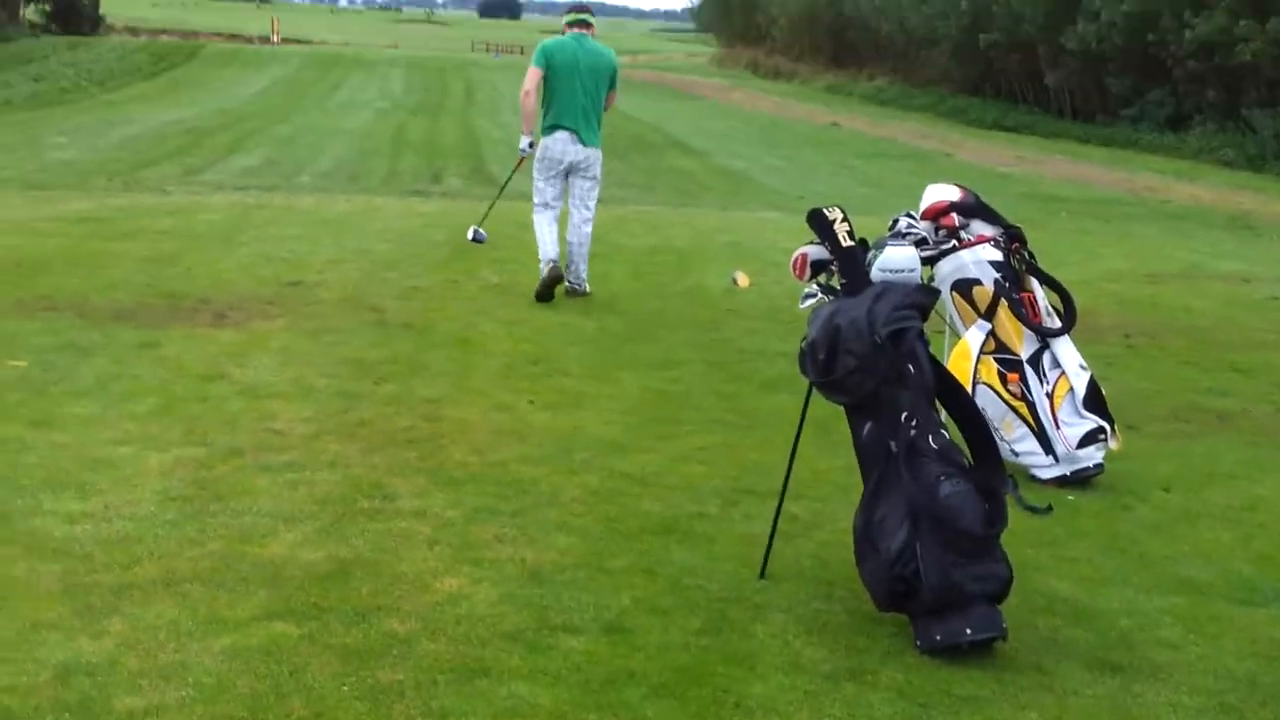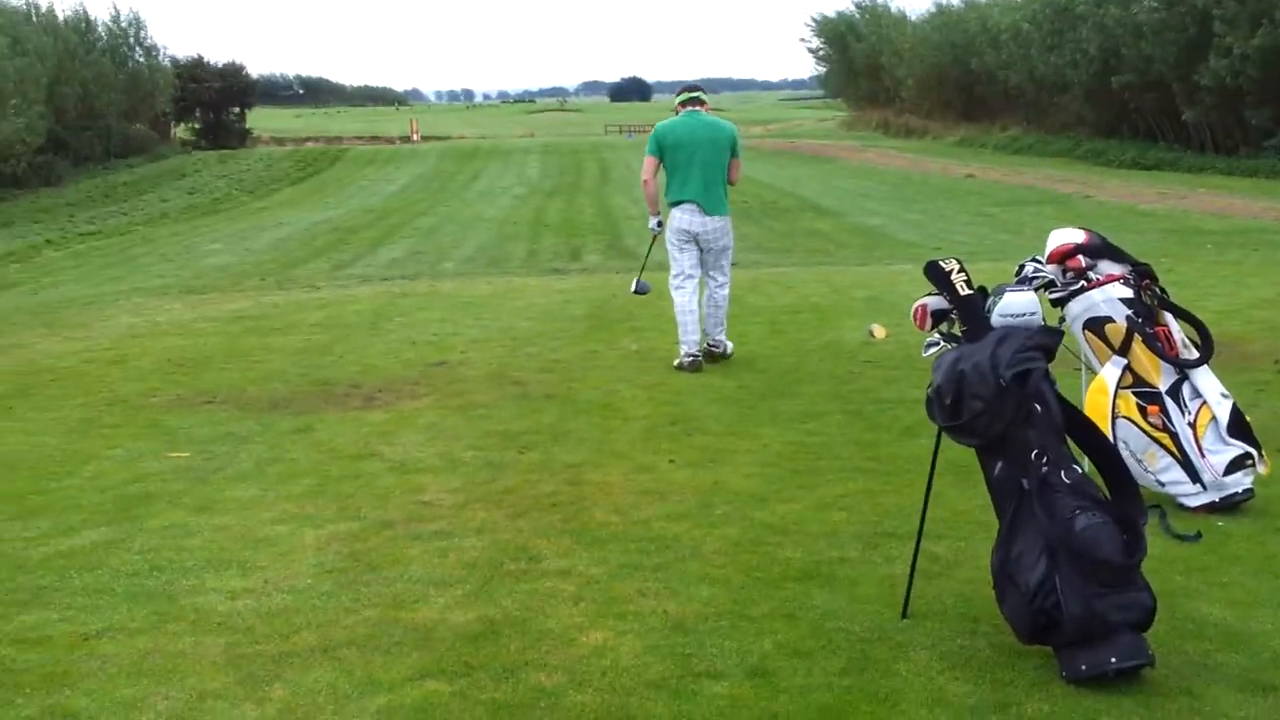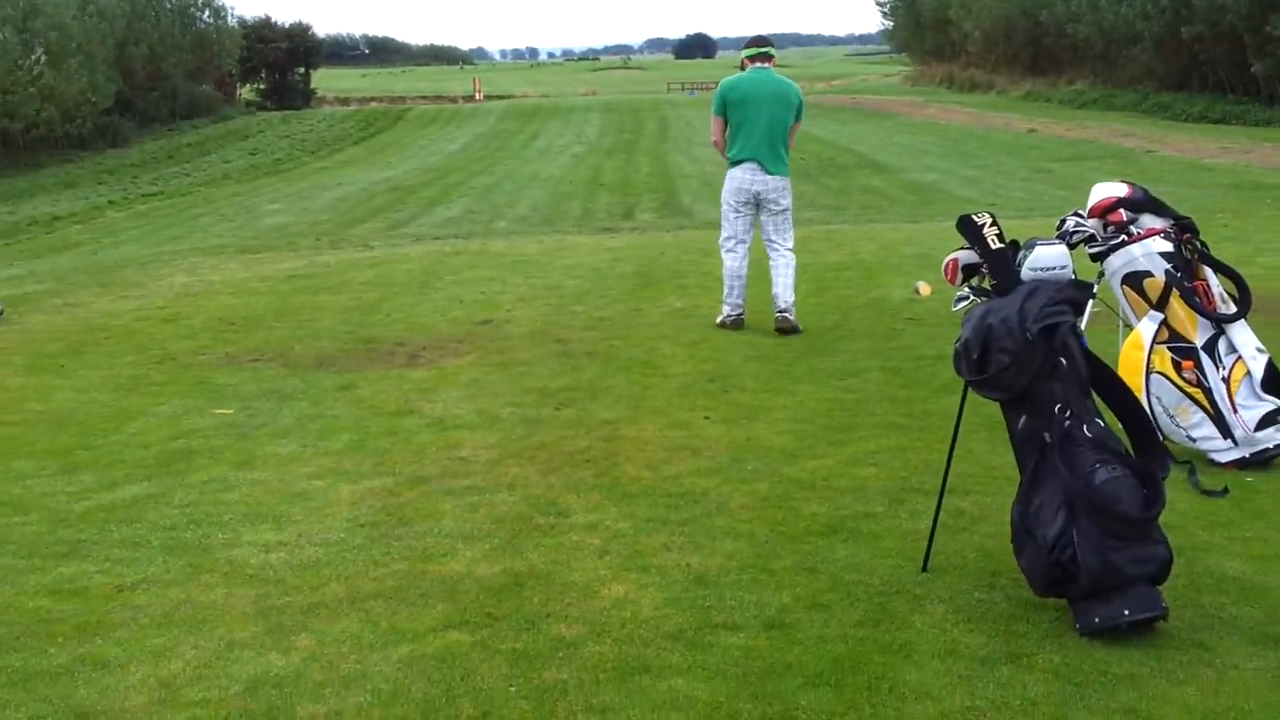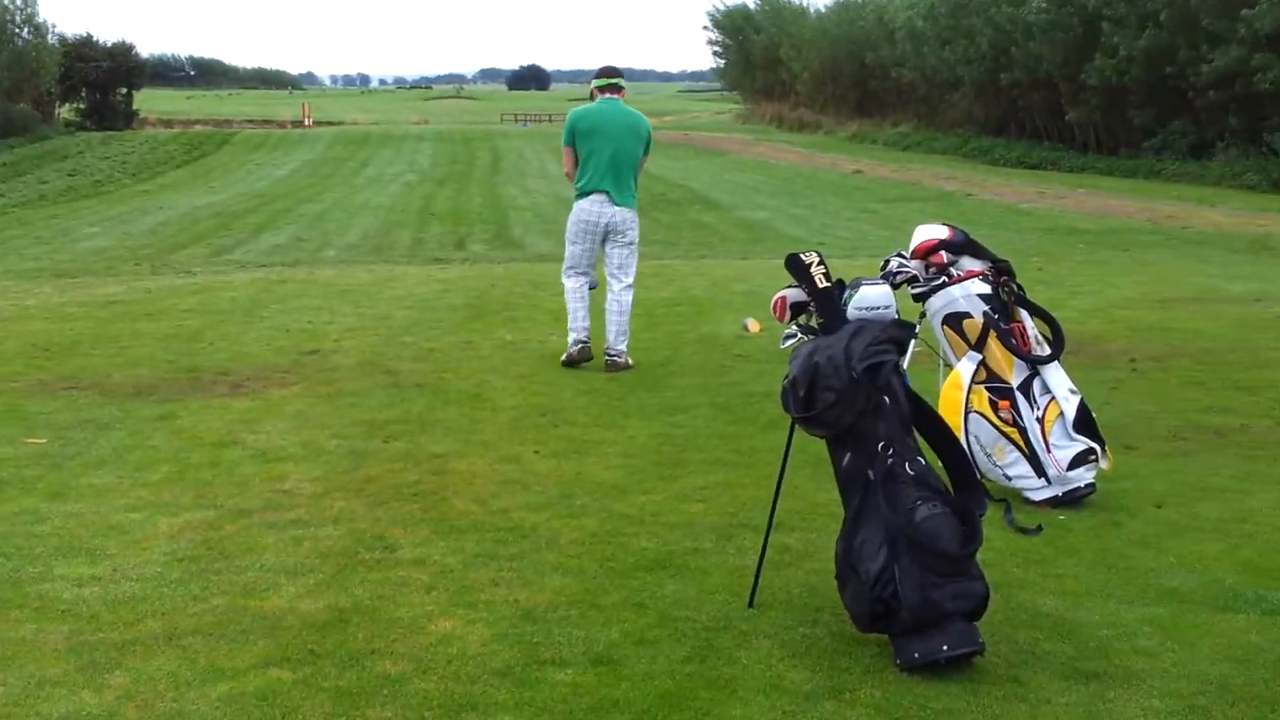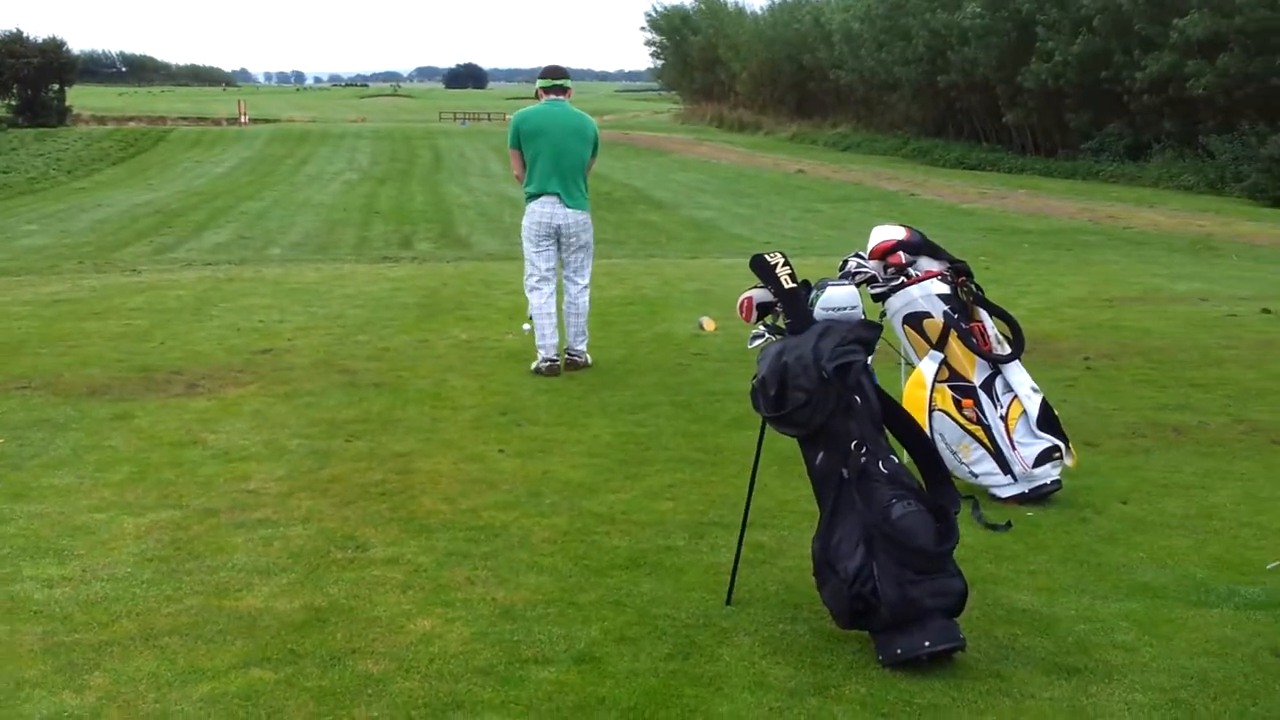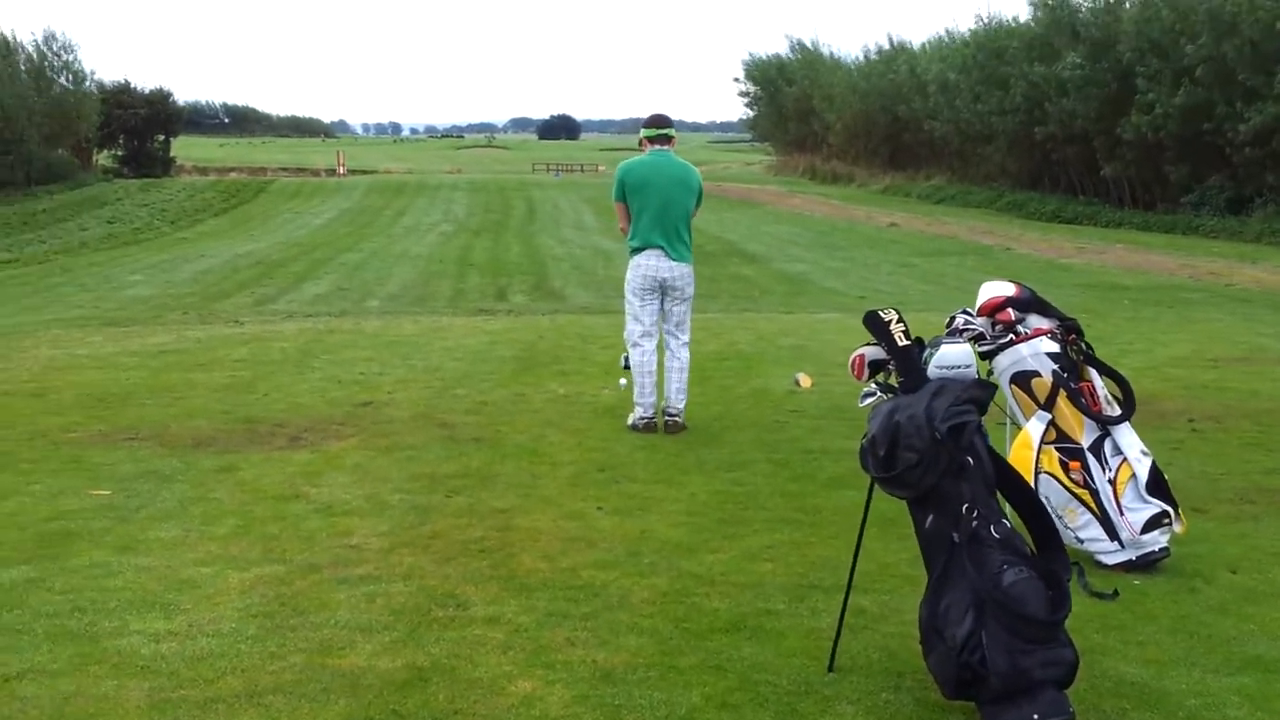
dt=0.3s
person 1, frame 1
left shoulder: (549, 48)
right shoulder: (608, 57)
left elbow: (528, 93)
left wrist: (526, 136)
left hip: (554, 144)
right hip: (588, 149)
left knee: (546, 209)
right knee: (582, 217)
left ankle: (551, 266)
right ankle: (577, 281)
person 1, frame 2
left shoulder: (663, 130)
right shoulder: (727, 129)
left elbow: (647, 179)
right elbow: (733, 178)
left wrist: (654, 215)
left hip: (680, 217)
right hip: (717, 218)
left knee: (684, 285)
right knee: (718, 281)
left ankle: (690, 353)
right ankle: (715, 342)
person 1, frame 3
left shoulder: (728, 86)
right shoulder: (793, 90)
left elbow: (717, 138)
right elbow: (789, 141)
left hip: (740, 176)
right hip: (776, 178)
left knee: (734, 247)
right knee: (781, 247)
left ankle: (733, 313)
right ankle: (784, 310)
person 1, frame 4
left shoulder: (577, 116)
right shoulder: (642, 123)
left elbow: (569, 169)
left hip: (587, 208)
right hip: (624, 211)
left knee: (576, 276)
right knee: (620, 284)
left ankle: (579, 340)
right ankle: (616, 353)
person 1, frame 5
left shoulder: (522, 119)
right shoulder: (588, 124)
left elbow: (518, 172)
left hip: (539, 210)
right hip: (577, 212)
left knee: (540, 286)
right knee: (577, 286)
left ankle: (548, 357)
right ankle: (576, 353)
person 1, frame 6
left shoulder: (627, 170)
right shoulder: (692, 174)
left elbow: (624, 225)
right elbow: (688, 220)
left hip: (643, 263)
right hip: (680, 265)
left knee: (642, 340)
right knee: (678, 341)
left ankle: (645, 414)
right ankle: (674, 413)
